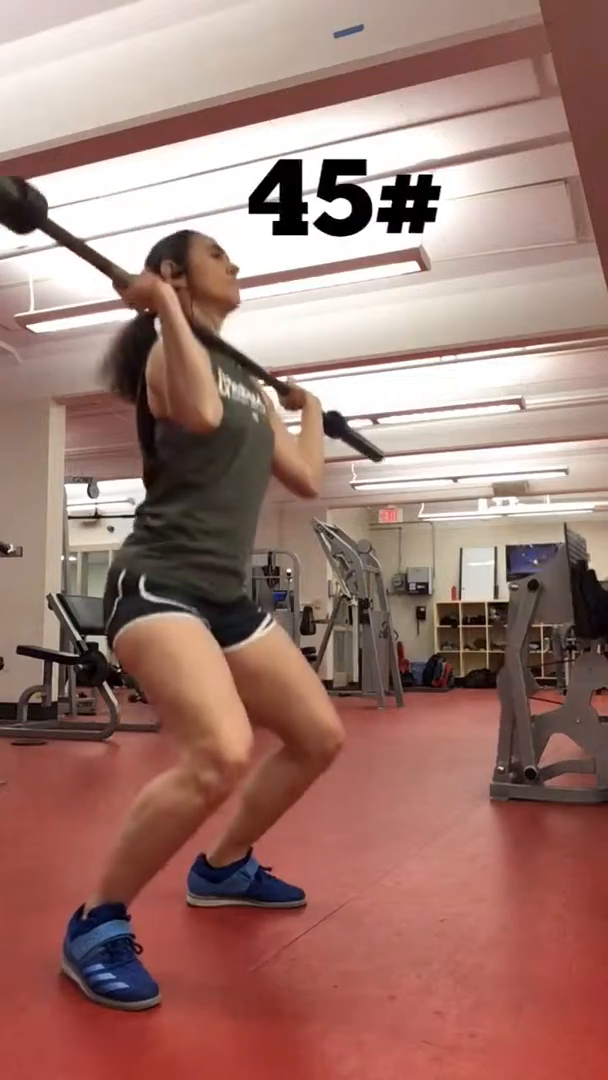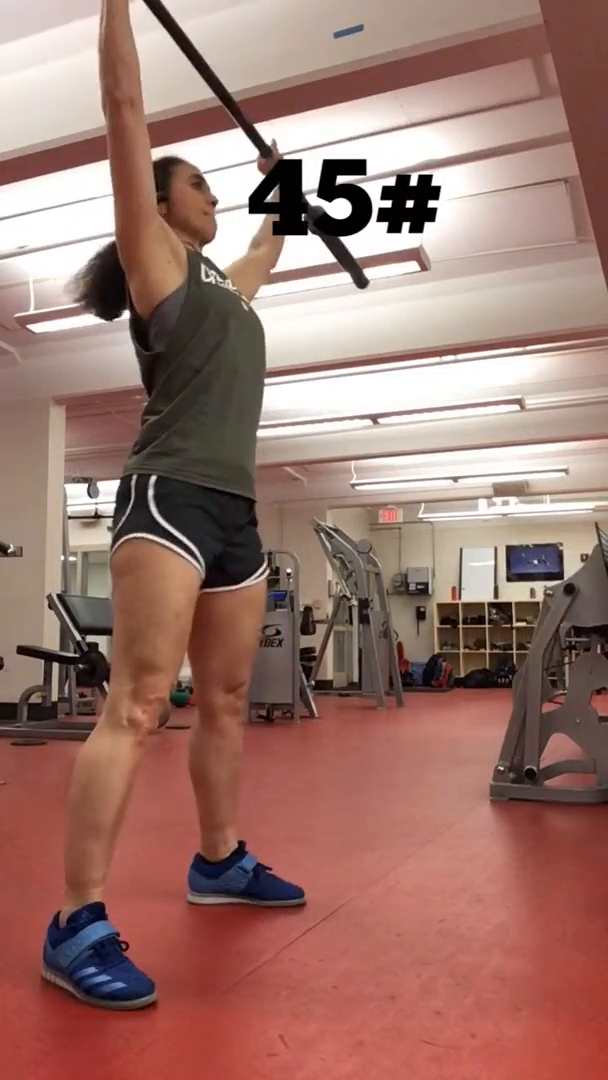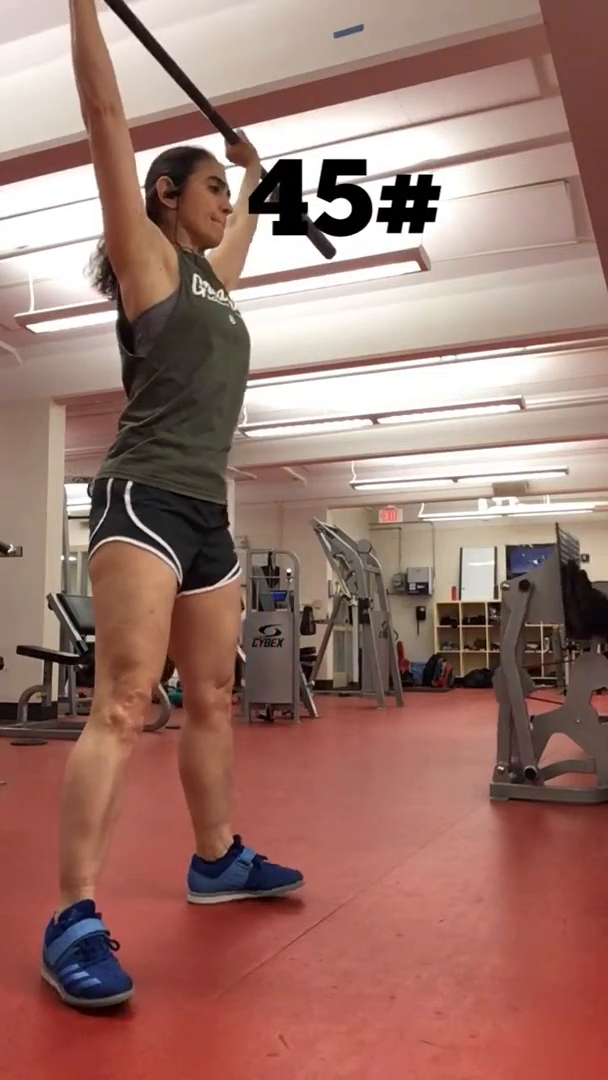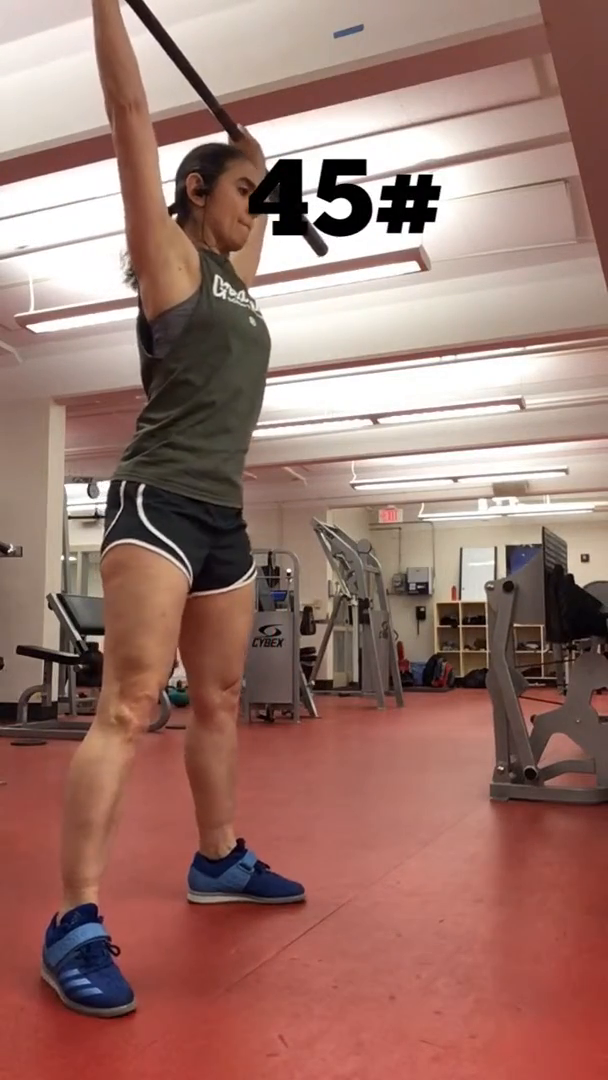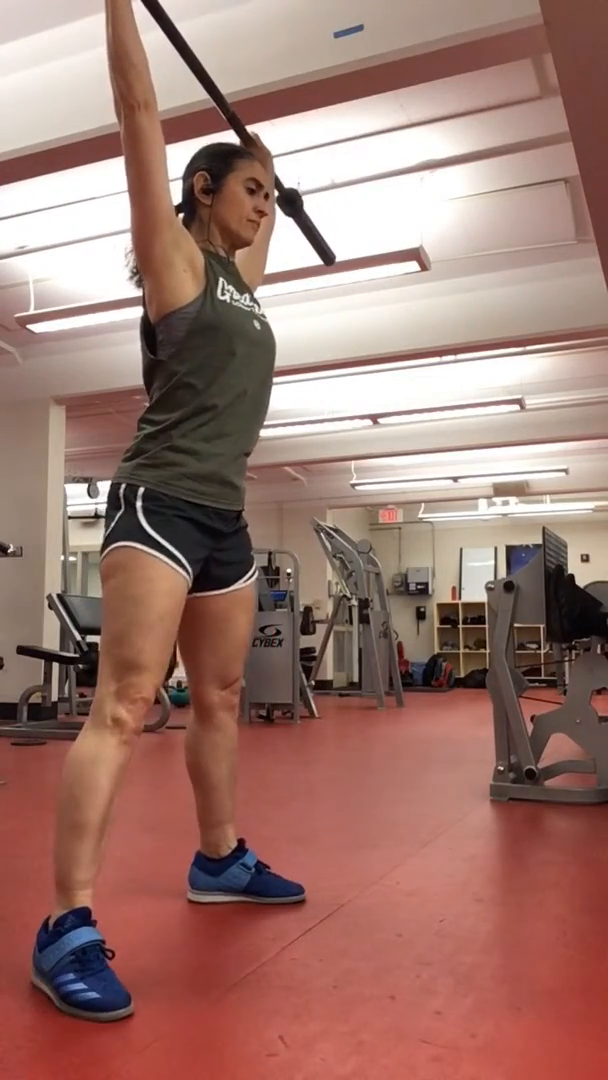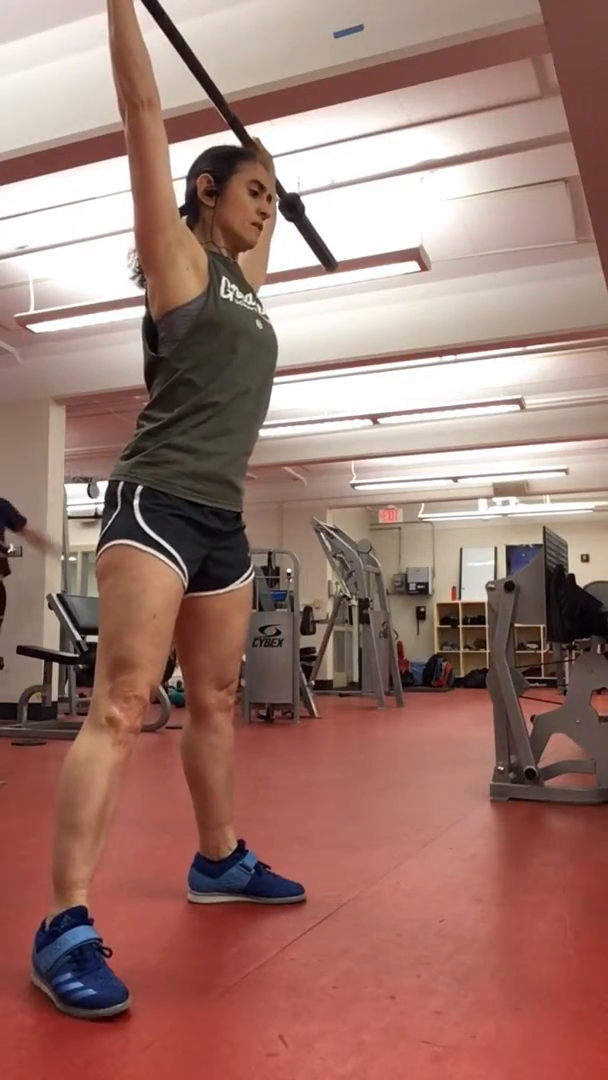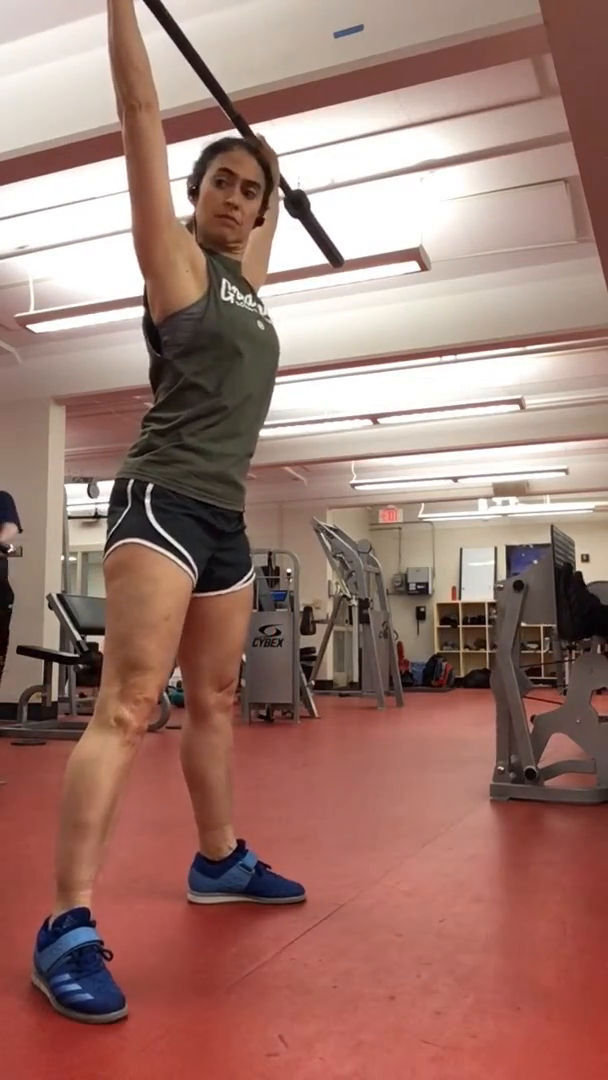
dt=0.7s
person 1, frame 1
left shoulder: (247, 386)
right shoulder: (172, 354)
left elbow: (305, 478)
right elbow: (201, 416)
left wrist: (308, 411)
right wrist: (164, 310)
left hip: (224, 598)
right hip: (157, 590)
left knee: (322, 738)
right knee: (222, 755)
left ankle: (222, 868)
right ankle: (96, 925)
person 1, frame 2
left shoulder: (219, 284)
right shoulder: (153, 255)
left elbow: (270, 250)
right elbow: (124, 111)
left hip: (234, 510)
right hip: (170, 499)
left knee: (225, 707)
right knee: (138, 707)
left ankle: (220, 861)
right ankle: (77, 924)
person 1, frame 3
left shoulder: (212, 278)
right shoulder: (145, 254)
left elbow: (245, 227)
right elbow: (105, 119)
left wrist: (253, 171)
left hip: (205, 515)
right hip: (143, 503)
left knee: (212, 702)
right knee: (122, 709)
left ankle: (218, 860)
right ankle: (73, 924)
person 1, frame 4
left shoulder: (234, 276)
right shoulder: (170, 255)
left elbow: (256, 210)
right elbow: (130, 115)
left wrist: (257, 163)
left hip: (222, 515)
right hip: (160, 503)
left knee: (220, 703)
right knee: (129, 706)
left ankle: (219, 858)
right ankle: (75, 924)
person 1, frame 5
left shoulder: (243, 276)
right shoulder: (174, 255)
left elbow: (262, 208)
right elbow: (140, 114)
left wrist: (262, 165)
left hip: (224, 517)
right hip: (161, 506)
left knee: (220, 701)
right knee: (124, 708)
left ankle: (220, 859)
right ankle: (67, 928)
person 1, frame 6
left shoulder: (243, 279)
right shoulder: (178, 257)
left elbow: (263, 225)
right elbow: (142, 113)
left hip: (221, 518)
right hip: (158, 504)
left knee: (214, 705)
right knee: (120, 708)
left ankle: (219, 861)
right ankle: (65, 929)
person 1, frame 7
left shoulder: (246, 278)
right shoulder: (177, 258)
left elbow: (271, 220)
right elbow: (141, 115)
left hip: (224, 517)
right hip: (164, 503)
left knee: (213, 703)
right knee: (128, 707)
left ankle: (219, 859)
right ankle: (67, 927)
